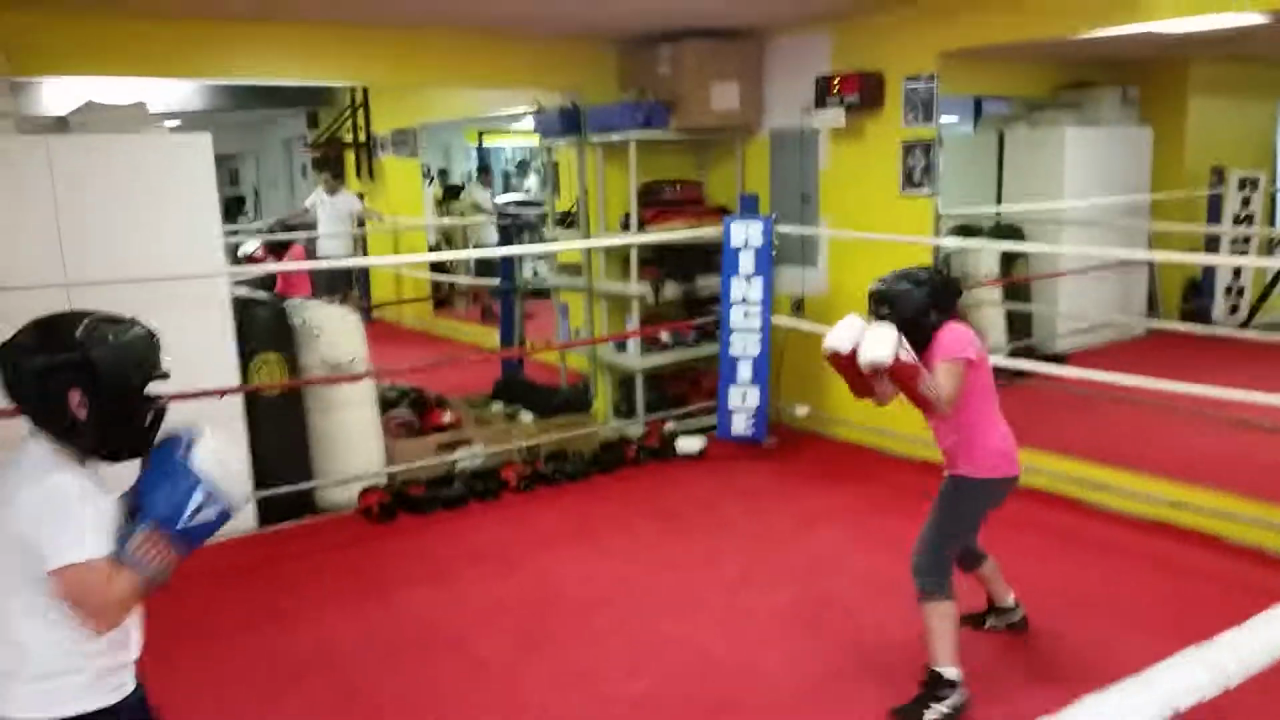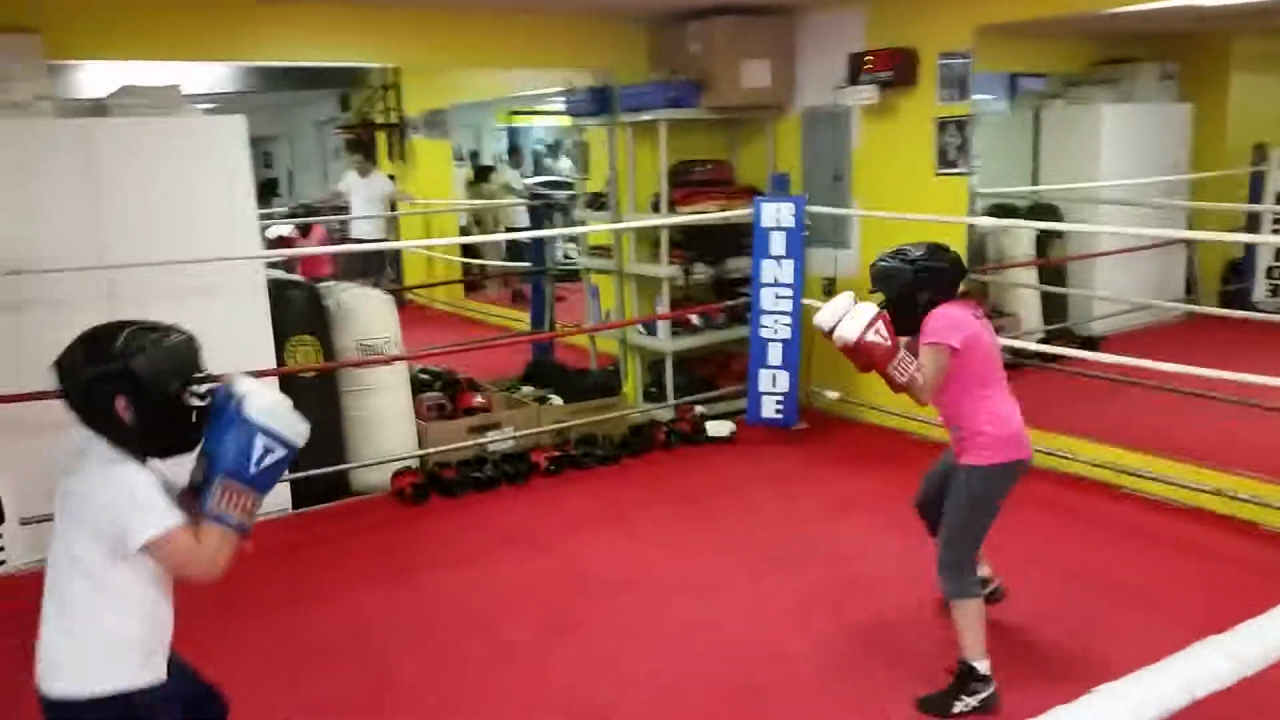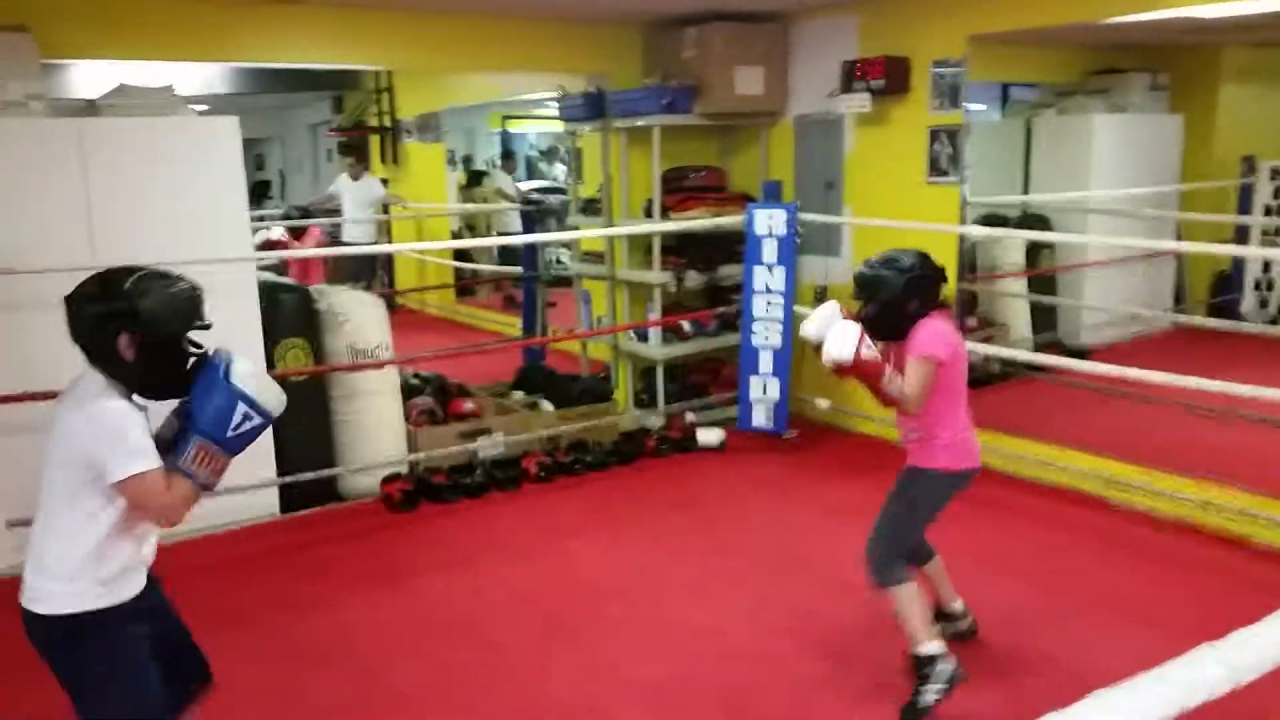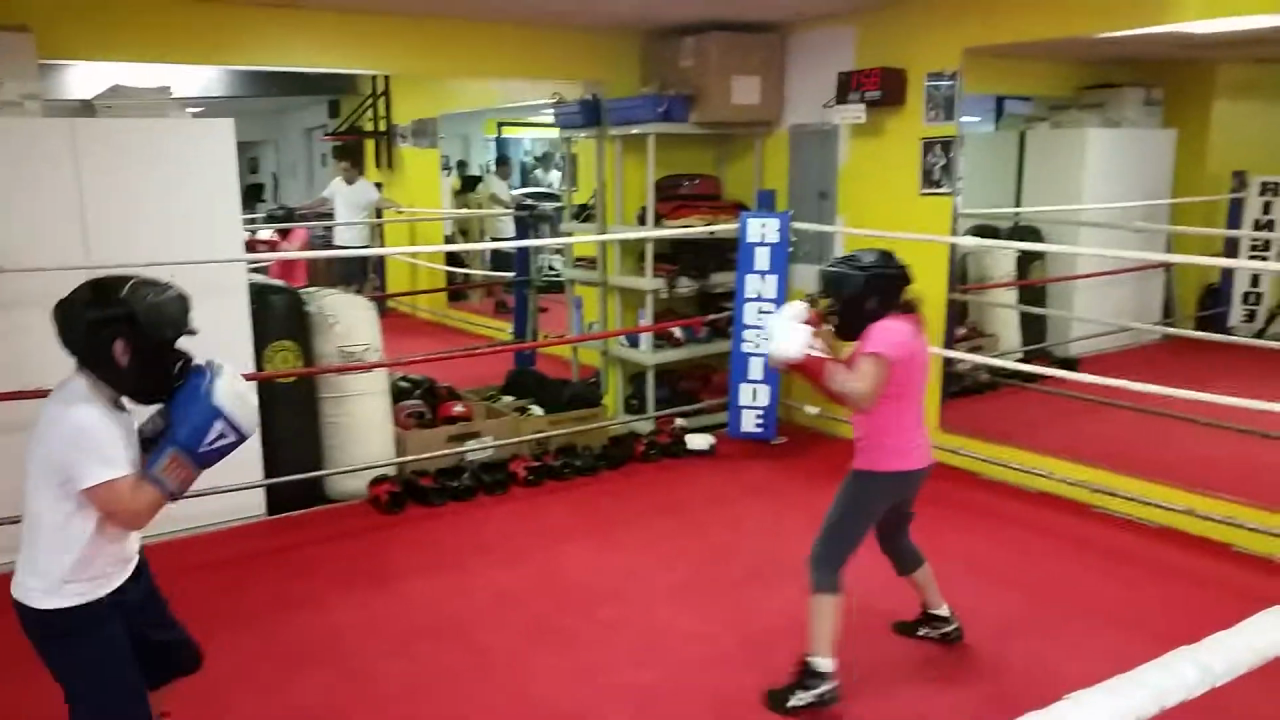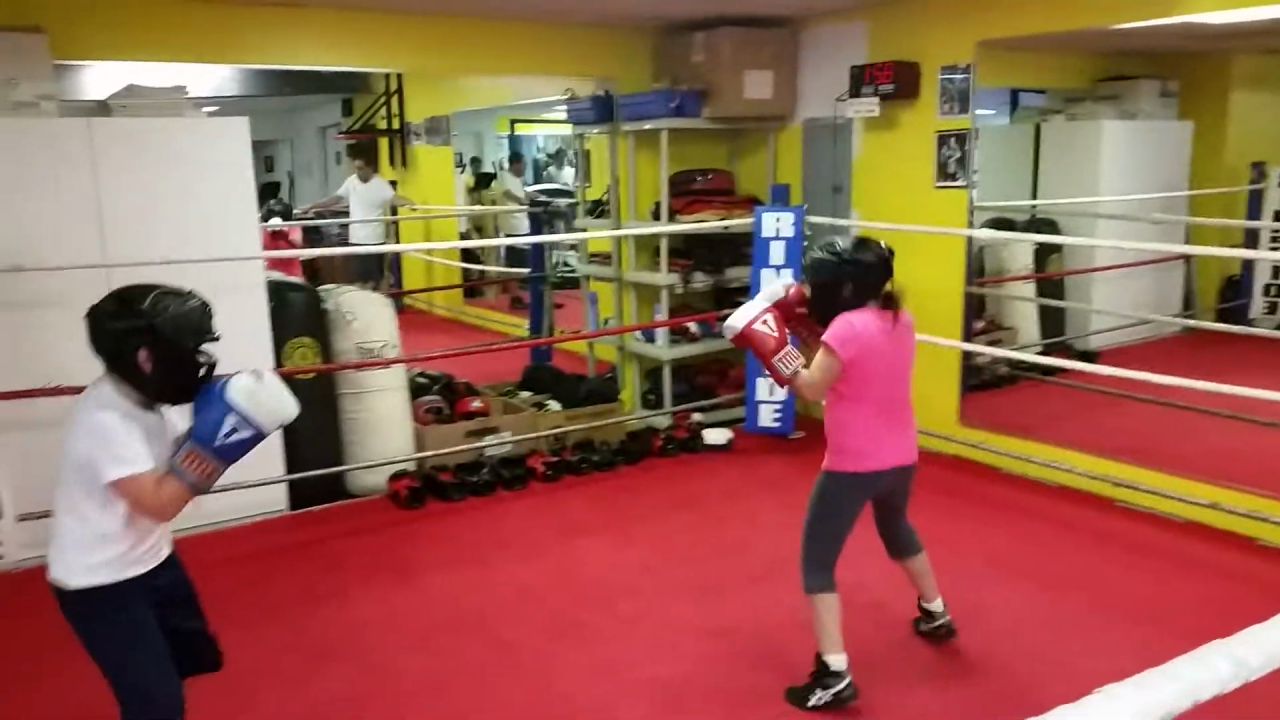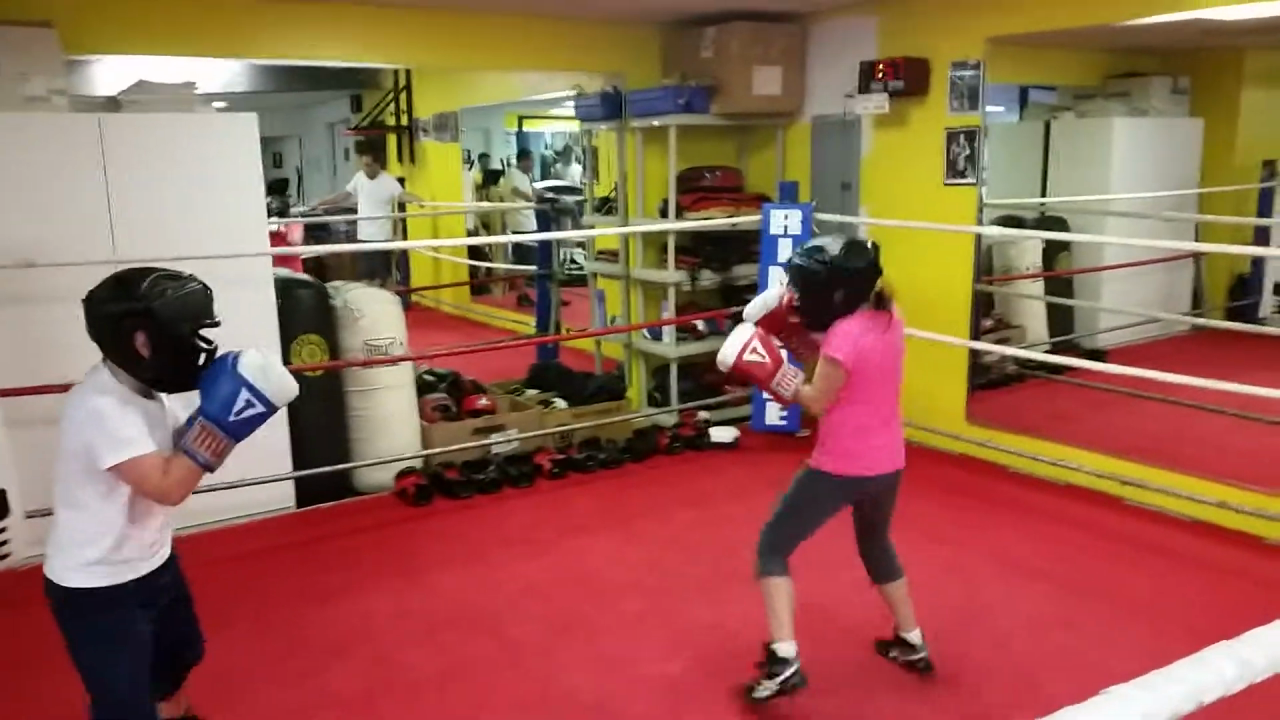
dt=0.2s
person 1, frame 1
left shoulder: (952, 335)
right shoulder: (934, 339)
left elbow: (942, 401)
right elbow: (880, 394)
left wrist: (899, 366)
right wrist: (857, 361)
left hip: (983, 467)
right hip: (972, 463)
left knee: (928, 562)
right knee: (956, 540)
right ankle: (1007, 609)
person 1, frame 2
left shoulder: (943, 319)
right shoulder: (953, 313)
left elbow: (923, 390)
right elbow: (903, 363)
left wrist: (879, 348)
right wrist: (860, 337)
left hip: (991, 452)
right hip: (983, 445)
left knee: (954, 557)
right knee: (929, 503)
left ankle: (978, 679)
right ankle: (982, 581)
person 1, frame 3
left shoulder: (929, 332)
right shoulder: (925, 328)
left elbow: (910, 402)
right elbow: (884, 373)
left wrist: (866, 365)
right wrist: (844, 342)
left hip: (936, 462)
right hip: (948, 458)
left knee: (881, 554)
right knee: (905, 536)
left ankle: (934, 661)
right ankle: (954, 613)
person 1, frame 4
left shoulder: (883, 332)
right shoulder: (903, 325)
left elbow: (861, 395)
right elbow: (847, 375)
left wrist: (817, 364)
right wrist: (814, 341)
left hip: (882, 466)
right hip: (913, 461)
left knee: (825, 558)
right knee: (894, 538)
left ankle: (817, 677)
right ankle: (940, 617)
person 1, frame 5
left shoulder: (849, 327)
right shoulder: (898, 319)
left elbow: (813, 389)
left wrist: (771, 347)
right wrist: (800, 323)
left hip: (854, 464)
right hip: (901, 456)
left knee: (817, 561)
right knee: (896, 526)
left ankle: (834, 675)
right ankle: (934, 612)
person 1, frame 6
left shoulder: (845, 334)
right shoulder: (887, 318)
left elbow: (816, 402)
left wrist: (769, 371)
right wrist: (792, 331)
left hip: (839, 468)
right hip: (887, 464)
left knee: (772, 546)
right knee: (876, 547)
left ankle: (783, 659)
right ankle: (911, 642)
person 2, frame 1
left shoulder: (46, 460)
right shoulder: (56, 488)
left elbow: (111, 547)
right elbow: (102, 606)
left wrist: (154, 496)
right wrist: (170, 521)
person 2, frame 2
left shoulder: (104, 453)
right shoulder: (119, 481)
left elbow: (177, 519)
right elbow: (203, 560)
left wrist: (218, 457)
right wrist: (239, 473)
left hip: (128, 665)
person 2, frame 3
left shoulder: (103, 394)
right shoulder: (107, 417)
left elbow: (151, 466)
right elbow: (166, 507)
left wrist: (193, 418)
right wrist: (214, 432)
left hip: (122, 588)
right hip: (78, 612)
left knee: (185, 679)
person 2, frame 4
left shoulder: (97, 397)
right shoulder: (80, 420)
left elbow: (133, 464)
right elbow: (129, 511)
left wrist: (172, 420)
right wrist: (191, 437)
left hip: (117, 575)
right hip: (70, 602)
left knee: (173, 659)
person 2, frame 5
left shoulder: (146, 398)
right shoulder: (105, 420)
left elbow: (176, 458)
right elbow: (160, 502)
left wrist: (225, 416)
right wrist: (215, 436)
left hip: (152, 564)
right hip: (99, 587)
left knee: (194, 656)
person 2, frame 6
left shoulder: (141, 388)
right shoulder: (102, 408)
left elbow: (174, 449)
right elbow: (168, 487)
left wrist: (220, 405)
right wrist: (222, 417)
left hip: (149, 564)
right hip: (96, 587)
left knee: (178, 658)
